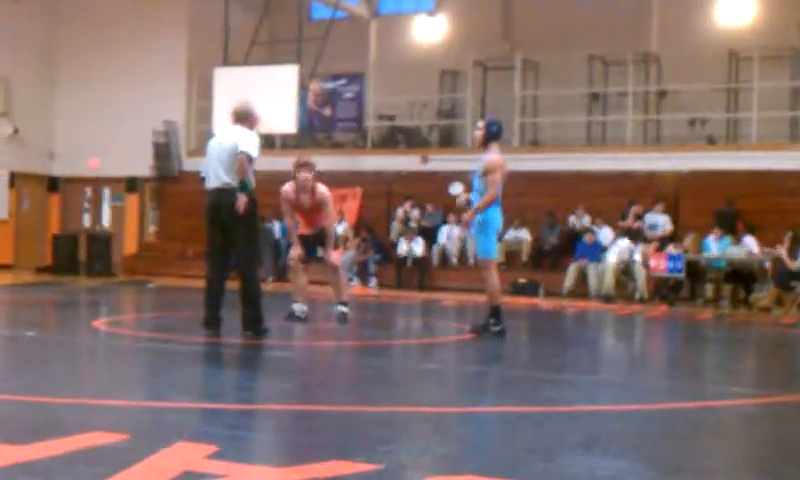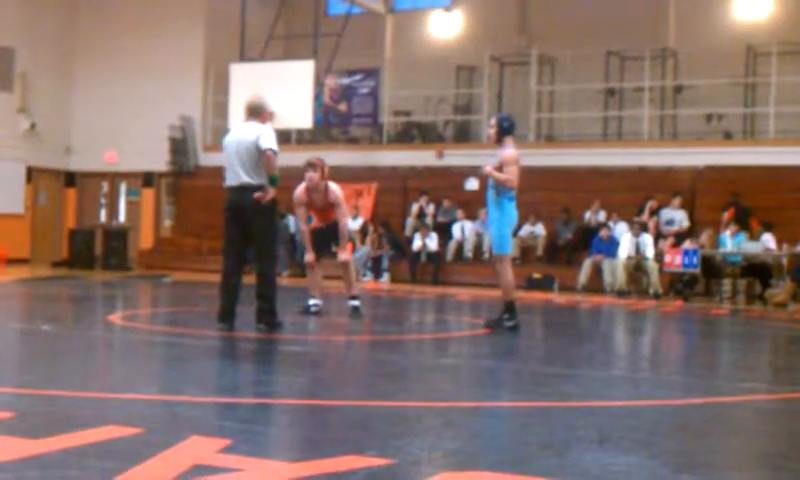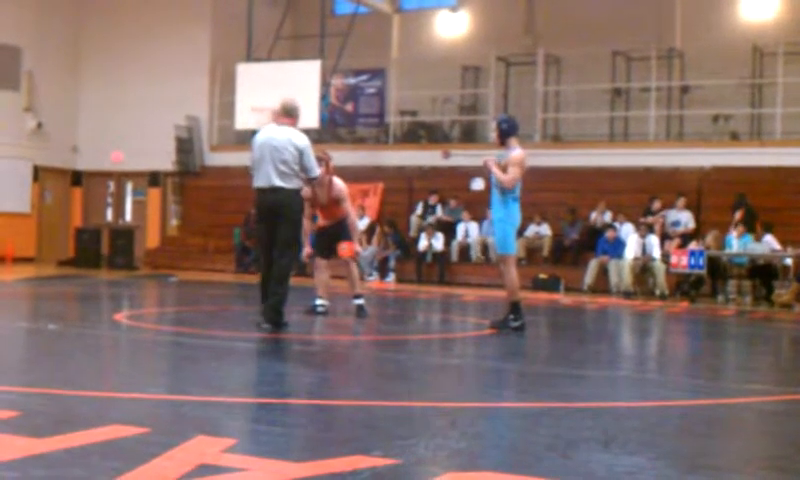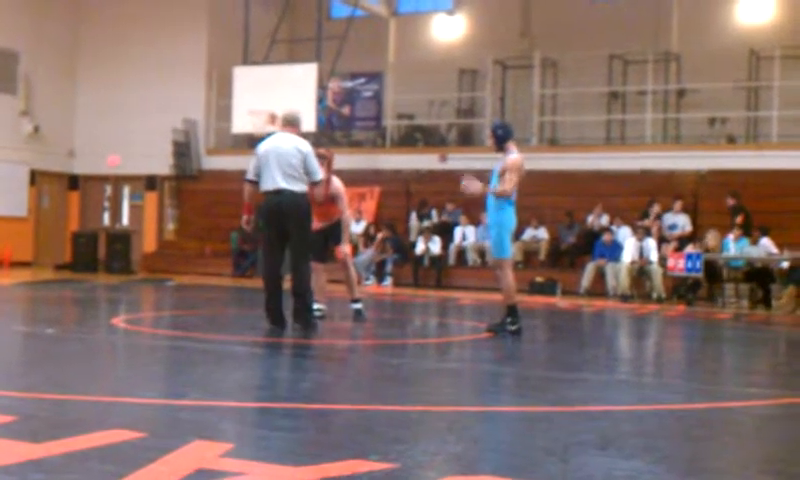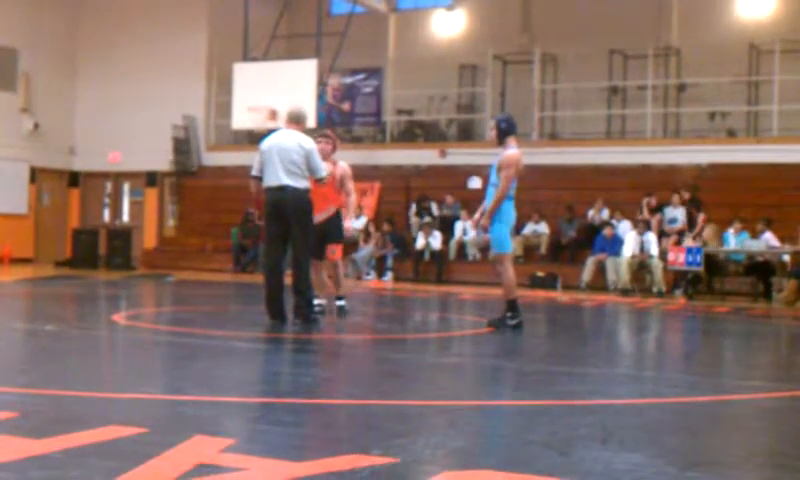
dt=1s
person 1, frame 1
left shoulder: (216, 137)
right shoulder: (248, 135)
left elbow: (206, 174)
right elbow: (243, 158)
left wrist: (215, 189)
right wrist: (243, 191)
left hip: (214, 198)
right hip: (236, 200)
left knee: (216, 263)
right knee: (247, 262)
left ankle: (211, 322)
right ankle: (252, 323)
person 1, frame 2
left shoulder: (230, 135)
right shoulder: (263, 131)
right elbow: (269, 154)
right wrist: (272, 184)
left hip: (233, 195)
right hip: (258, 197)
left knee: (232, 258)
right knee: (265, 258)
left ankle: (225, 316)
right ankle: (266, 317)
person 1, frame 3
left shoulder: (259, 137)
right shoulder: (299, 138)
left elbow: (254, 169)
right elbow: (313, 176)
right wrist: (301, 181)
left hip: (263, 196)
right hip: (289, 198)
left knee: (267, 256)
right knee: (284, 257)
left ankle: (266, 312)
right ankle: (273, 316)
person 1, frame 4
left shoulder: (263, 145)
right shoulder: (302, 145)
left elbow: (250, 182)
right elbow: (316, 182)
left wrist: (247, 211)
left hip: (270, 202)
right hip: (296, 201)
left knee: (272, 261)
right knee: (300, 260)
left ankle: (276, 318)
right ankle: (303, 316)
person 1, frame 5
left shoulder: (266, 142)
right shoulder: (306, 142)
left elbow: (255, 179)
right elbow: (321, 178)
left wrist: (257, 205)
left hip: (273, 198)
right hip: (297, 198)
left knee: (273, 255)
right knee: (301, 255)
left ankle: (276, 312)
right ankle: (303, 310)
person 2, frame 1
left shoulder: (494, 158)
right shoulder: (487, 158)
left elbow: (494, 193)
left wrist: (472, 213)
right wrist: (469, 197)
left hip: (487, 218)
right hip: (482, 218)
left knee: (489, 267)
right knee: (486, 268)
left ankle: (497, 320)
right ankle: (493, 318)
person 2, frame 2
left shoulder: (509, 153)
right shoulder: (503, 153)
left elbow: (512, 182)
left wrist: (491, 172)
right wrist: (491, 173)
left hip: (503, 212)
right hip: (497, 211)
left knee: (503, 262)
right knee: (500, 263)
left ankle: (510, 315)
right ankle: (508, 313)
person 2, frame 3
left shoulder: (516, 154)
right shoulder: (508, 154)
left elbow: (509, 183)
left wrist: (492, 167)
right wrist: (493, 167)
left hip: (506, 212)
right hip: (501, 212)
left knee: (508, 263)
right knee: (505, 263)
left ankle: (516, 316)
right ankle: (513, 313)
person 2, frame 4
left shoulder: (514, 159)
right shoulder: (507, 159)
left elbow: (507, 190)
left wrist: (481, 188)
right wrist: (480, 187)
left hip: (502, 218)
right hip: (497, 217)
left knee: (504, 267)
right knee: (502, 267)
left ankle: (513, 320)
right ankle: (510, 317)
person 2, frame 5
left shoulder: (511, 155)
right shoulder: (506, 154)
left elbow: (503, 189)
left wrist: (488, 215)
right wrist: (481, 210)
left hip: (500, 214)
right hip: (496, 213)
left knee: (504, 262)
right knee: (501, 263)
left ankle: (513, 314)
right ankle: (510, 312)
person 3, frame 1
left shoulder: (323, 192)
right shoulder: (286, 191)
left elbow: (330, 222)
right elbow: (289, 220)
left wrist: (330, 249)
right wrist: (296, 245)
left hip: (323, 230)
right hip: (305, 230)
left knee: (334, 264)
right knee: (294, 263)
left ankle: (342, 307)
right ankle: (300, 306)
person 3, frame 2
left shoulder: (334, 191)
right shoulder: (299, 194)
left elbow: (343, 221)
right elbow: (302, 224)
left wrist: (344, 250)
right wrist: (308, 251)
left hip: (336, 224)
right hip: (319, 225)
left knee: (345, 260)
right knee: (311, 260)
left ankle: (354, 301)
right ankle: (315, 301)
person 3, frame 3
left shoulder: (338, 186)
right shoulder: (307, 190)
left elbow: (350, 215)
right elbow: (306, 218)
left wrist: (356, 243)
right wrist: (306, 246)
left hip: (342, 223)
right hip: (324, 225)
left knee: (348, 258)
right knee: (319, 262)
left ankle: (359, 301)
right ankle: (321, 302)
person 3, frame 4
left shoulder: (335, 185)
left elbow: (345, 213)
left wrist: (345, 242)
left hip: (336, 225)
right hip: (318, 226)
left knee: (345, 261)
right knee: (316, 265)
left ankle: (356, 305)
right ankle: (319, 305)
person 3, frame 5
left shoulder: (341, 168)
left elbow: (351, 195)
left wrist: (349, 219)
left hip: (332, 219)
right hip: (313, 220)
left knee: (335, 259)
right knee: (316, 261)
left ankle: (340, 299)
right ankle: (319, 300)
